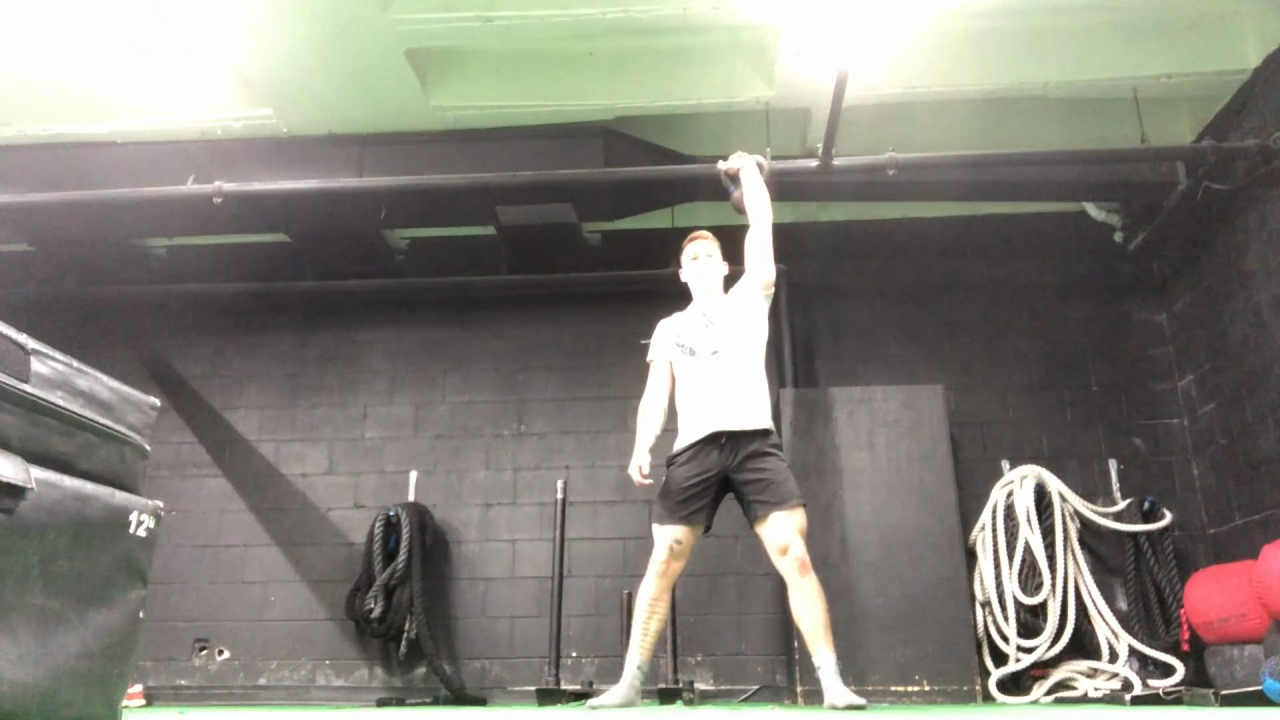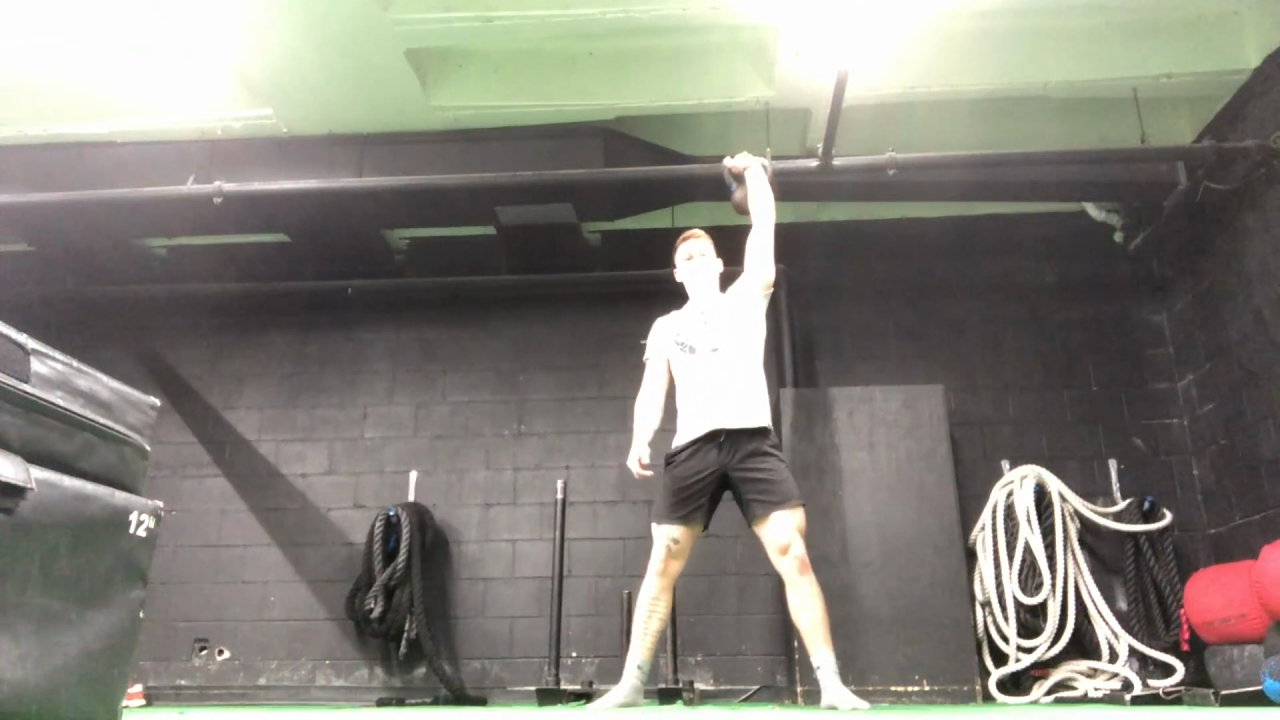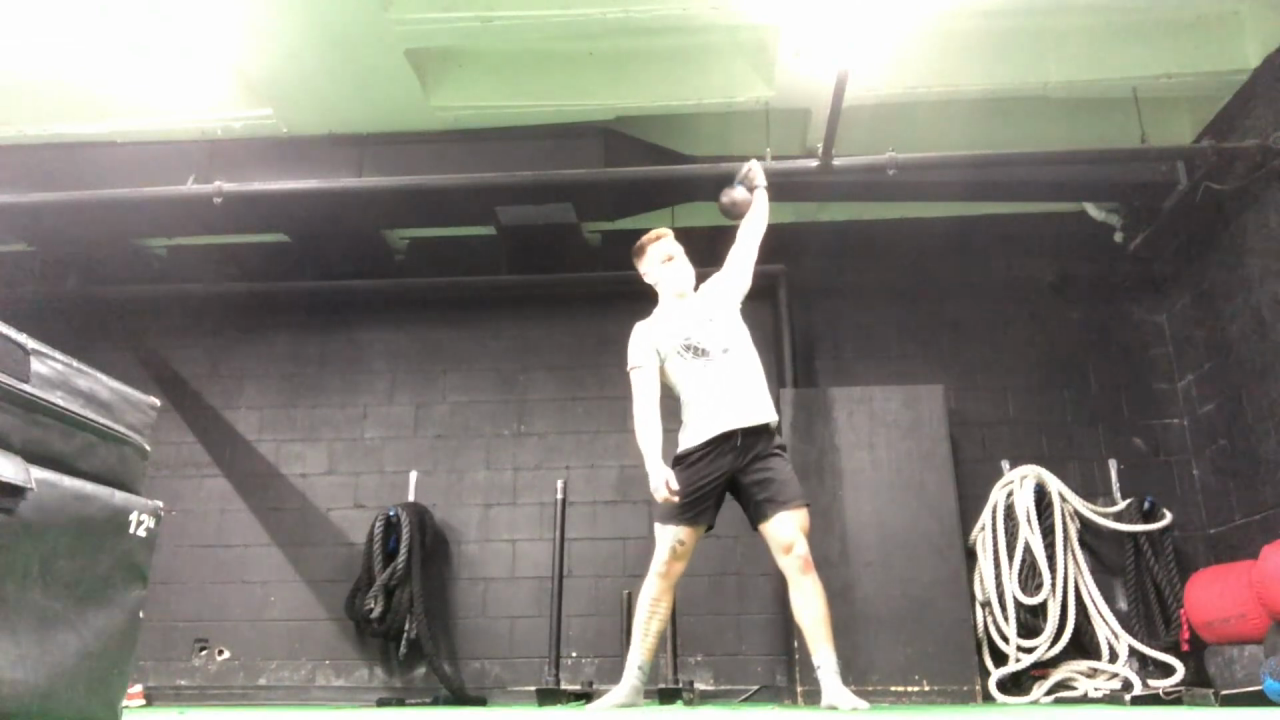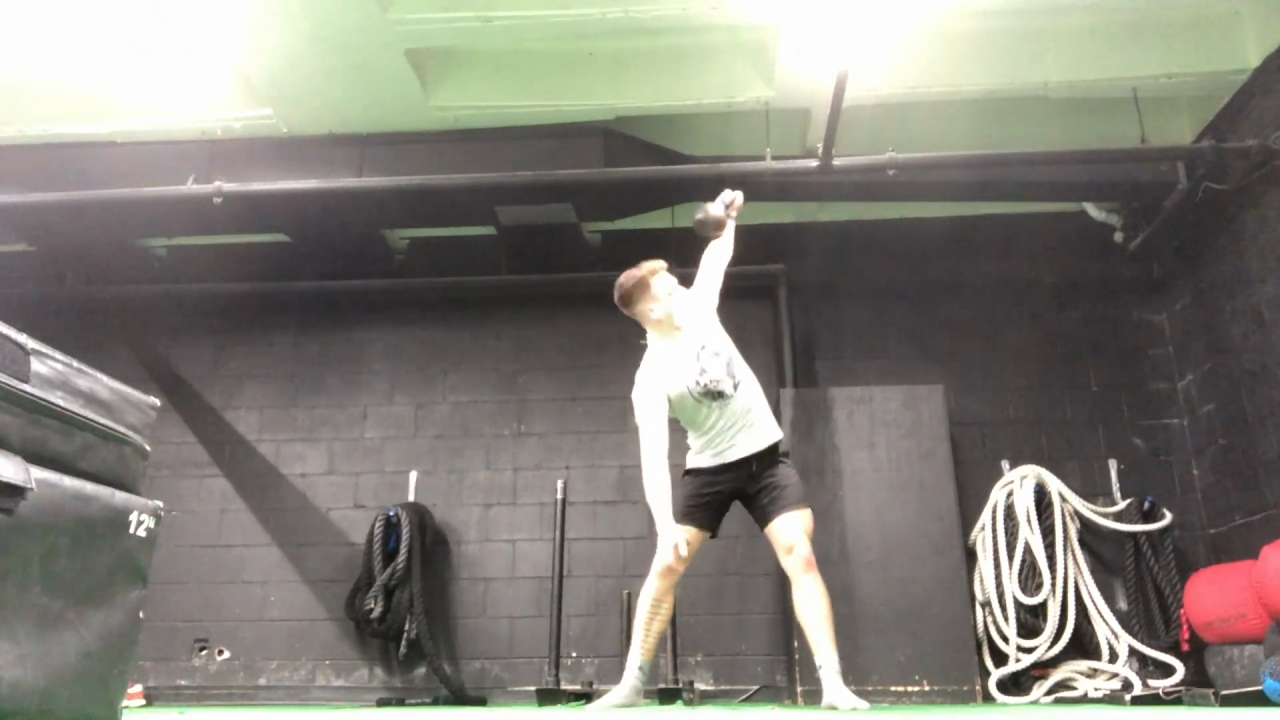
dt=0.7s
person 1, frame 1
left shoulder: (750, 300)
right shoulder: (669, 329)
left elbow: (760, 226)
right elbow: (656, 395)
left wrist: (747, 169)
right wrist: (642, 449)
left hip: (755, 443)
right hip: (695, 450)
left knee: (796, 558)
right knee: (663, 565)
left ankle: (832, 682)
right ankle: (631, 683)
person 1, frame 2
left shoulder: (747, 299)
right shoulder: (665, 327)
left elbow: (763, 227)
right elbow: (652, 391)
left wrist: (751, 169)
right wrist: (640, 440)
left hip: (753, 441)
right hip: (693, 448)
left knee: (794, 556)
right knee: (663, 564)
left ankle: (831, 684)
right ankle: (631, 683)
person 1, frame 3
left shoulder: (719, 294)
right shoulder: (647, 333)
left elbow: (750, 236)
right elbow: (645, 404)
left wrist: (758, 190)
right wrist: (654, 464)
left hip: (759, 441)
right hip: (700, 450)
left knee: (797, 556)
right knee: (666, 564)
left ankle: (832, 684)
right ankle: (632, 683)
person 1, frame 4
left shoulder: (697, 312)
right shoulder: (652, 378)
left elbow: (717, 257)
right elbow: (653, 453)
left wrist: (728, 217)
right wrist: (665, 525)
left hip: (767, 456)
right hip: (710, 467)
left knee: (800, 555)
right knee: (666, 564)
left ankle: (833, 685)
right ankle: (632, 684)
